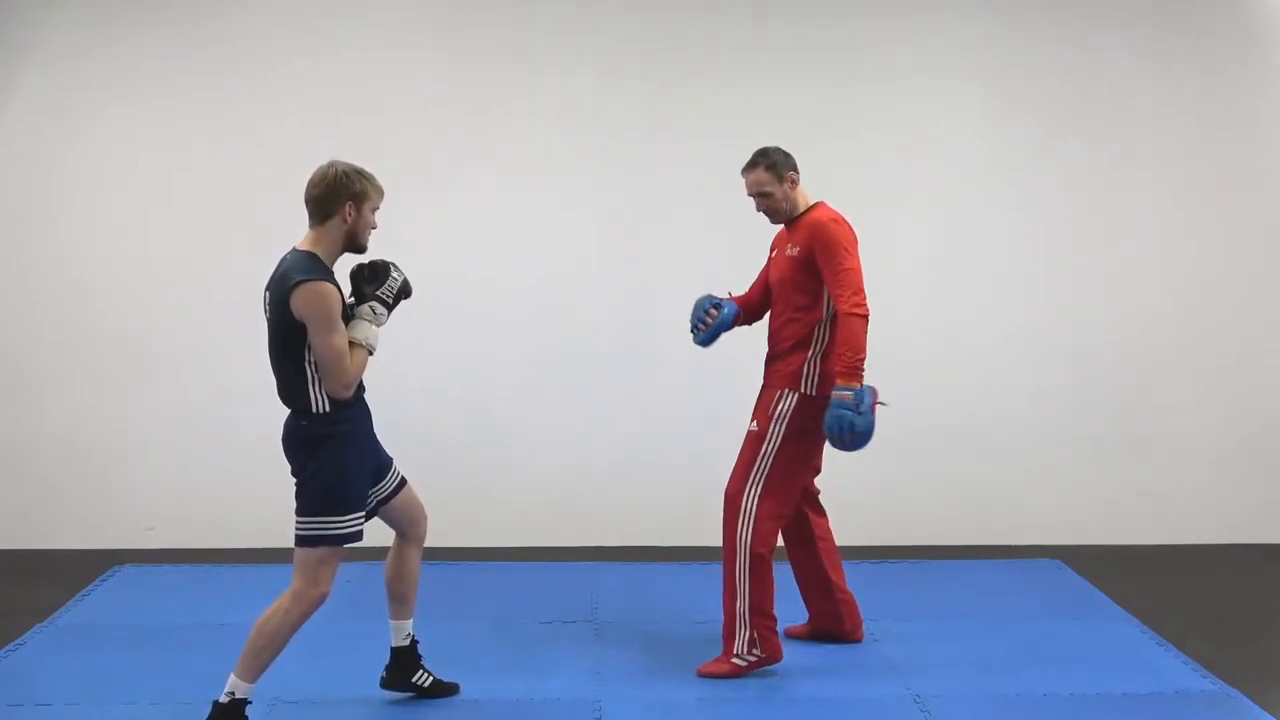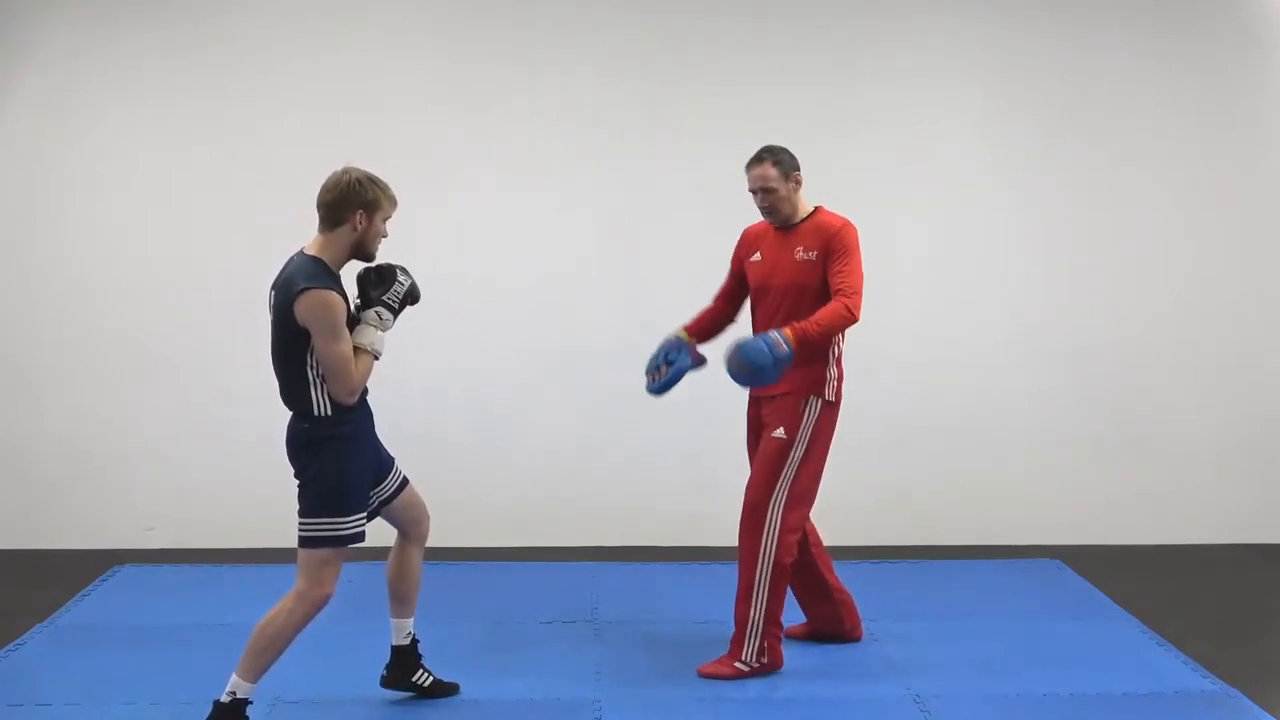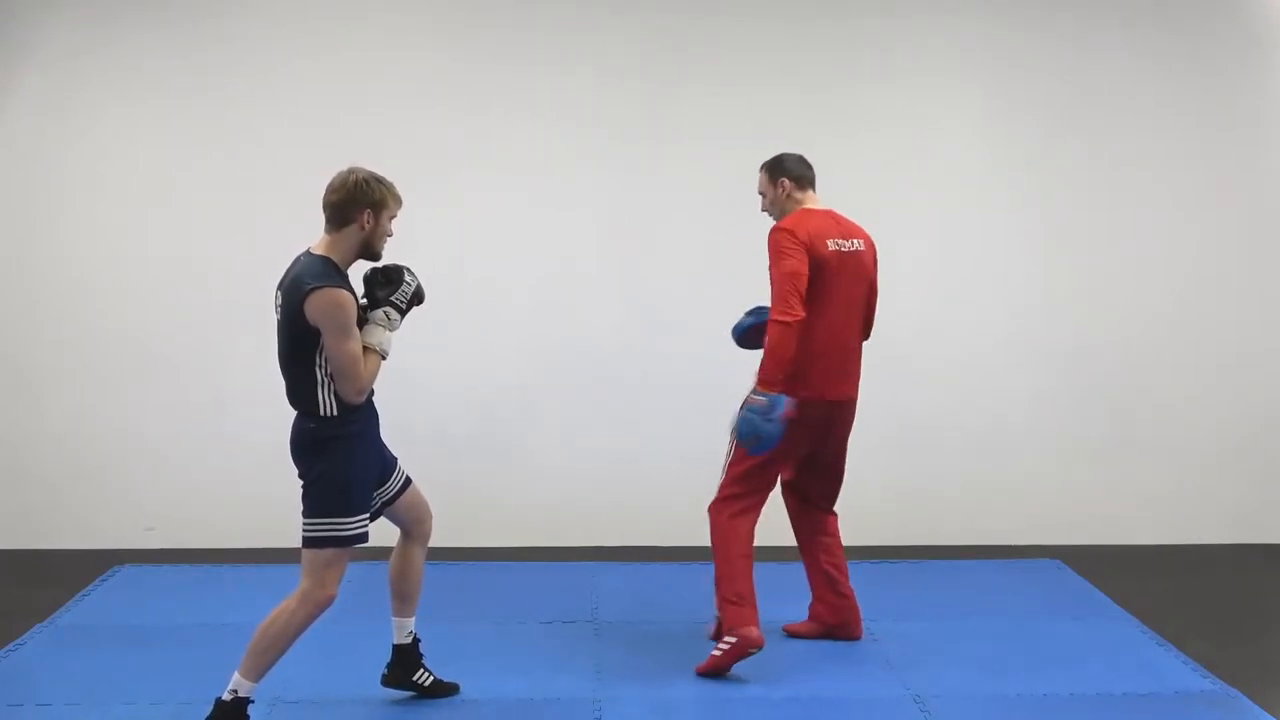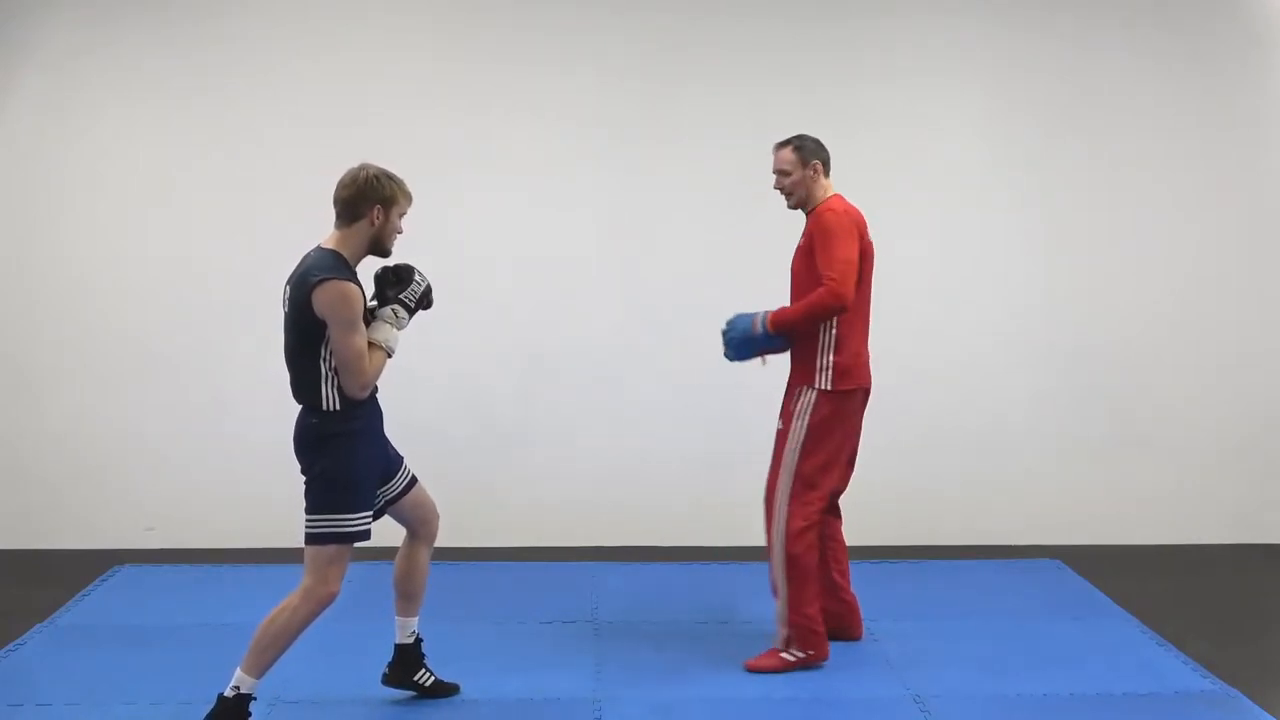
dt=0.4s
person 1, frame 1
left shoulder: (299, 268)
right shoulder: (313, 286)
right elbow: (342, 381)
left wrist: (360, 307)
right wrist: (372, 313)
left hip: (346, 433)
right hip: (327, 441)
left knee: (413, 525)
right knee: (311, 589)
left ankle: (402, 662)
person 1, frame 2
left shoulder: (306, 270)
right shoulder: (317, 292)
right elbow: (346, 387)
left wrist: (369, 310)
right wrist: (377, 318)
left hip: (349, 435)
right hip: (329, 443)
left knee: (415, 523)
right knee: (314, 590)
left ankle: (403, 662)
person 1, frame 3
left shoulder: (310, 269)
right shoulder: (327, 291)
right elbow: (355, 386)
left wrist: (373, 310)
right wrist: (386, 317)
left hip: (351, 435)
right hip: (334, 443)
left knee: (418, 523)
right knee: (318, 591)
left ankle: (404, 660)
person 1, frame 4
left shoulder: (320, 266)
right shoulder: (336, 285)
right elbow: (359, 380)
left wrist: (382, 309)
right wrist: (393, 315)
left hip: (355, 431)
right hip: (337, 439)
left knee: (424, 522)
right knee: (321, 587)
left ankle: (406, 659)
person 2, frame 1
left shoulder: (827, 228)
right shoulder: (784, 237)
left elbow: (852, 309)
right elbow: (758, 299)
left wrist: (848, 381)
right wrist: (724, 309)
left hip: (802, 387)
right hip: (785, 384)
left knee: (750, 502)
right knee: (794, 502)
left ankle: (751, 643)
right ankle: (837, 618)
person 2, frame 2
left shoulder: (834, 232)
right shoulder: (753, 239)
left elbow: (847, 304)
right elbow: (726, 306)
left wrist: (788, 339)
right wrist: (684, 341)
left hip: (809, 393)
right hip: (768, 391)
left knee: (768, 509)
right knee: (784, 508)
left ankle: (755, 649)
right ankle: (834, 617)
person 2, frame 3
left shoulder: (789, 232)
right shoulder: (860, 238)
left elbow: (789, 315)
left wrist: (768, 391)
left hip: (792, 392)
right hip: (841, 395)
left knee: (732, 505)
right knee: (811, 503)
left ankle: (737, 625)
right ankle: (837, 615)
person 2, frame 4
left shoulder: (831, 217)
right shoulder: (842, 219)
left elbow: (834, 296)
left wrist: (769, 325)
right wrist: (780, 331)
left hip: (824, 382)
right hip: (842, 380)
left knee: (791, 505)
right knee: (817, 501)
left ankle: (802, 638)
right ankle: (838, 616)
